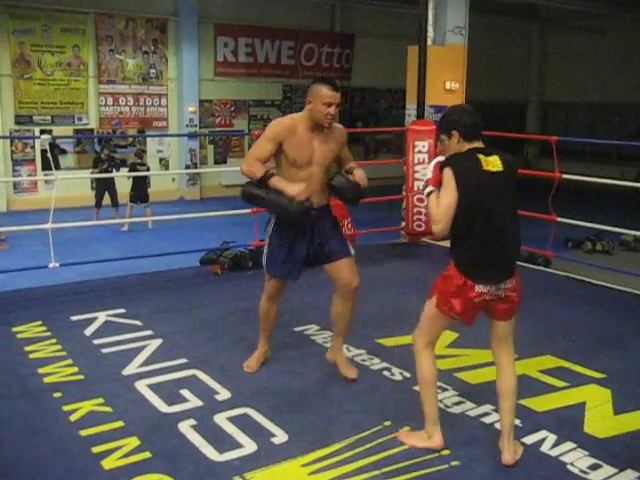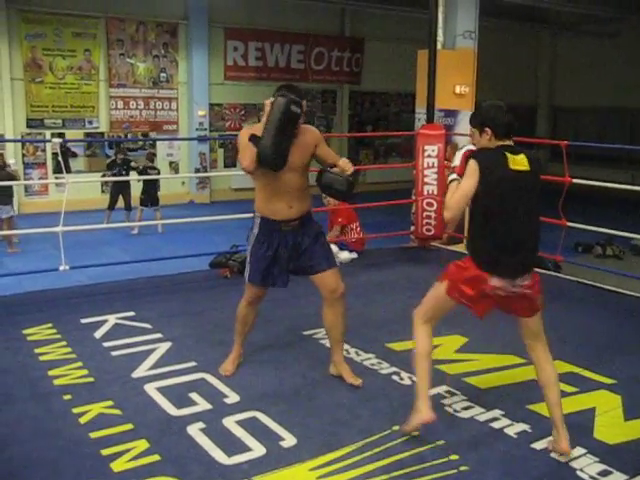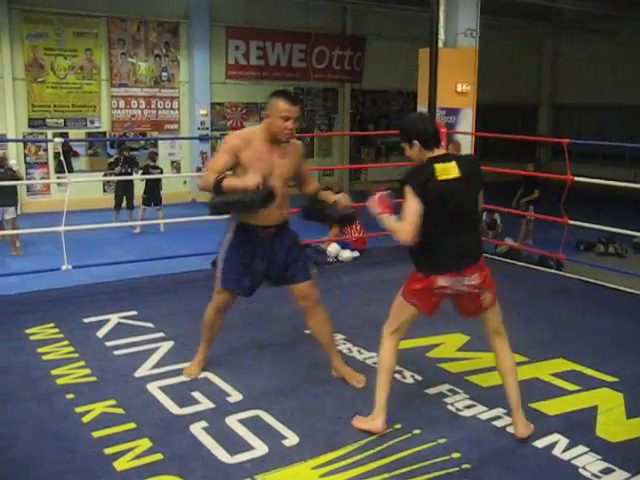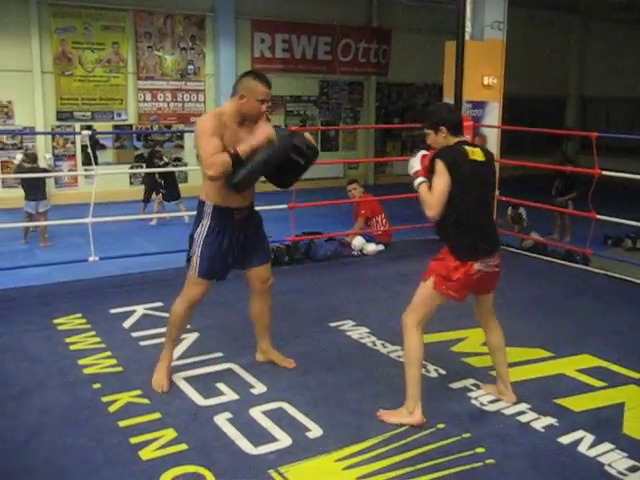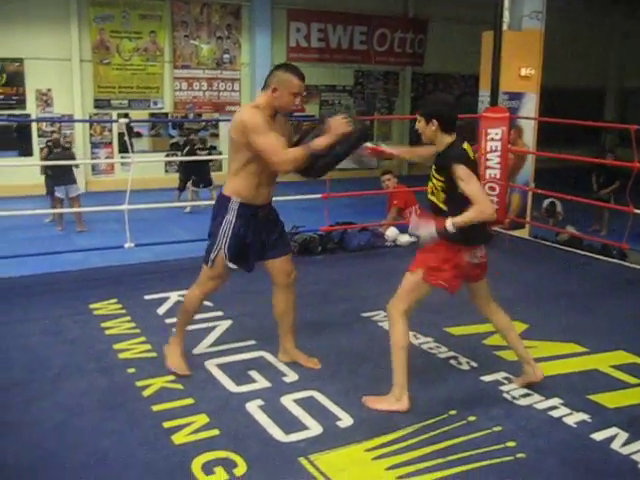
dt=0.7s
person 1, frame 1
left shoulder: (455, 167)
right shoulder: (507, 166)
left elbow: (440, 227)
left wrist: (433, 187)
left hip: (467, 275)
right hip: (506, 275)
left knee: (423, 343)
right knee: (503, 354)
left ankle: (432, 433)
right ankle: (508, 443)
person 1, frame 2
left shoulder: (480, 160)
right shoulder: (532, 163)
left elbow: (450, 214)
left wrist: (457, 174)
left hip: (481, 269)
right hip: (522, 273)
left knee: (422, 319)
right knee: (538, 348)
left ankle: (422, 407)
right ankle: (561, 435)
person 1, frame 3
left shoulder: (415, 177)
right shoulder: (471, 166)
left elbow: (407, 236)
left wrist: (380, 211)
left hip: (430, 273)
right hip: (471, 271)
left knee: (391, 333)
right knee: (498, 337)
left ankle: (377, 416)
right ankle: (520, 419)
person 1, frame 4
left shoulder: (445, 157)
right shoulder: (486, 157)
left elbow: (433, 211)
left wrist: (420, 175)
left hip: (459, 257)
right hip: (489, 254)
left knee: (412, 322)
right knee: (487, 318)
left ankle: (412, 409)
right ankle: (505, 387)
person 1, frame 5
left shoulder: (453, 161)
right shoulder: (456, 149)
left elbow: (486, 209)
left wrist: (445, 225)
left hip: (449, 248)
right hip: (475, 245)
left knee: (397, 310)
right knee: (486, 305)
left ankle: (399, 396)
right ankle: (529, 367)
person 2, frame 1
left shoulder: (338, 133)
right shoulder: (282, 128)
left elbow: (344, 162)
right elbow: (248, 166)
left wrist: (354, 172)
right wrist: (284, 185)
left hip: (322, 217)
right hip: (287, 218)
left knee: (349, 283)
right knee: (273, 289)
left ankle: (337, 351)
right ankle: (262, 347)
person 2, frame 2
left shoulder: (311, 135)
right shoulder: (250, 134)
left elbow: (332, 162)
right elbow: (249, 165)
left wrist: (342, 164)
right wrist: (266, 124)
left hip: (305, 226)
right hip: (268, 228)
left knee: (335, 291)
right knee: (253, 295)
left ankle: (338, 361)
right ankle: (236, 351)
person 2, frame 3
left shoulder: (295, 148)
right shoulder: (238, 141)
left elbow: (307, 184)
right elbow: (205, 180)
left wrist: (329, 197)
right wrist: (238, 182)
left hip: (280, 234)
right hip: (244, 234)
left knee: (310, 300)
right knee: (221, 302)
left ankle: (338, 365)
right ankle: (201, 355)
person 2, frame 4
left shoulder: (257, 125)
right shoulder: (211, 121)
left elbow: (272, 164)
right elbow: (213, 169)
right wrist: (251, 143)
left hip: (247, 215)
right hip: (215, 216)
left knee: (263, 284)
right knee: (193, 292)
left ankle: (264, 348)
right ankle: (165, 359)
person 2, frame 5
left shoulder: (278, 118)
right shoulder: (251, 117)
left elbow: (293, 160)
right elbow: (284, 163)
right wrist: (324, 140)
left hip: (263, 209)
right hip: (236, 210)
left knee: (286, 277)
right knee: (210, 283)
left ankle: (288, 348)
right ankle: (175, 342)
